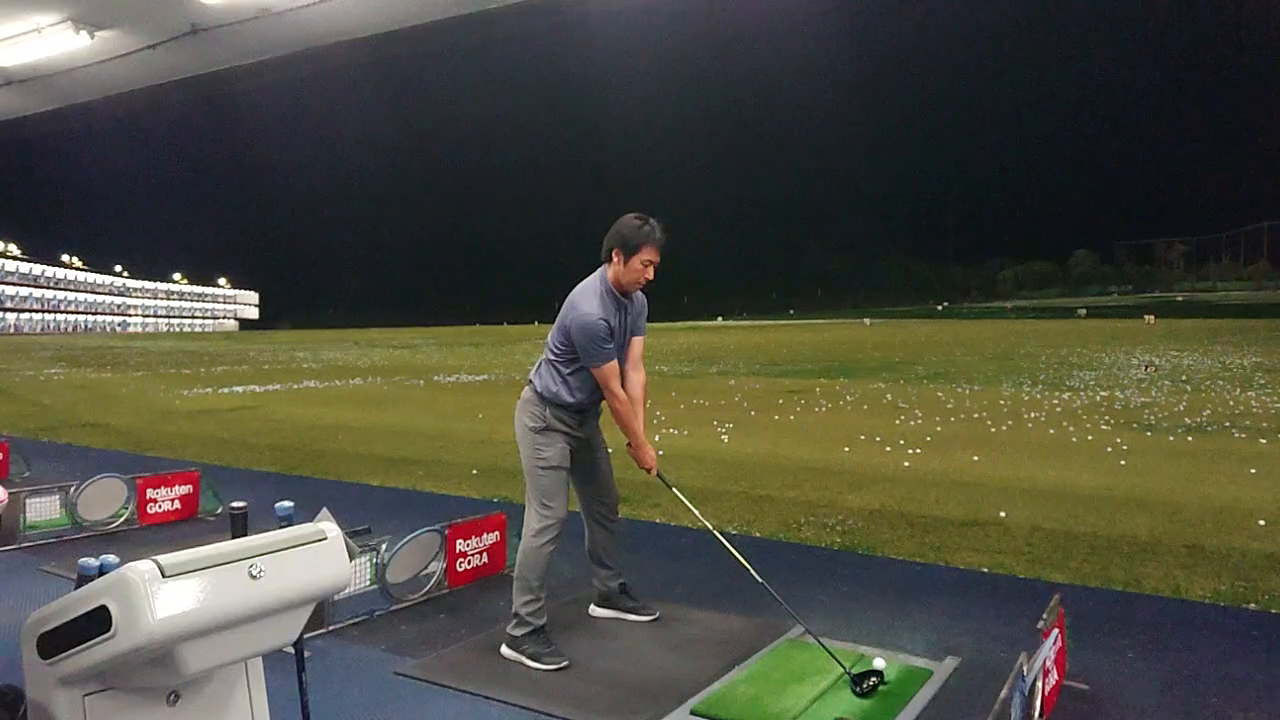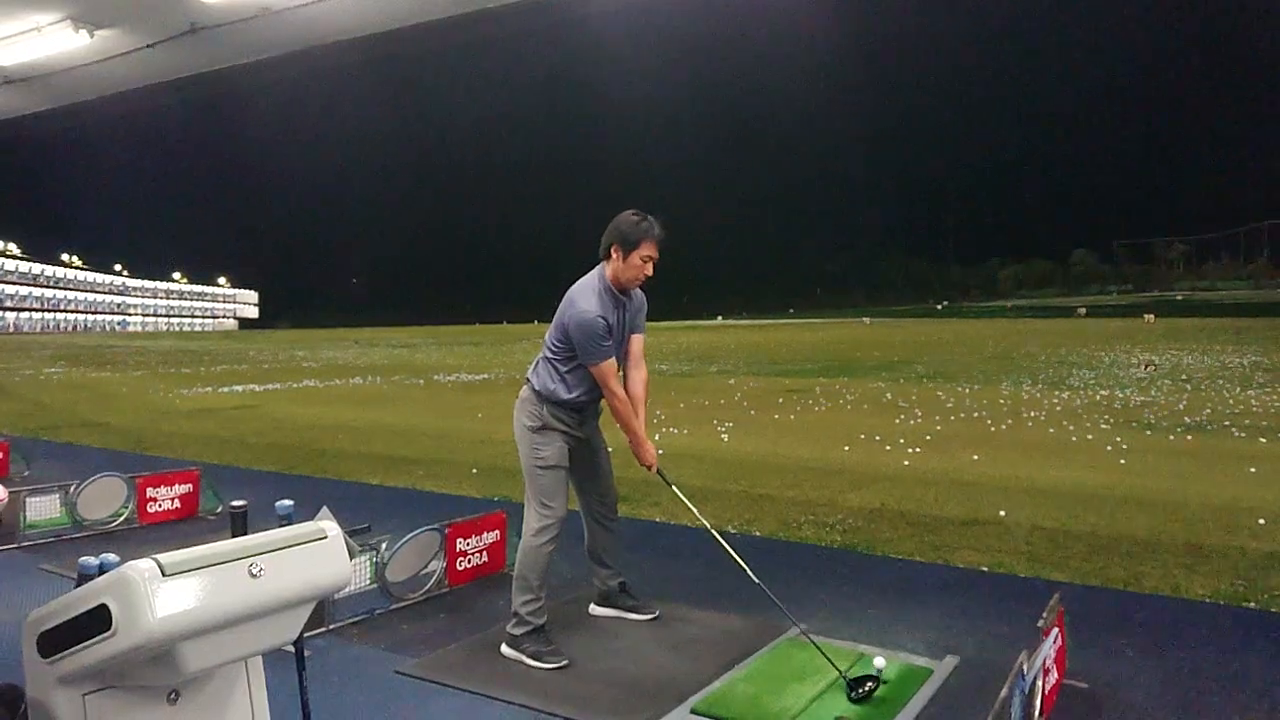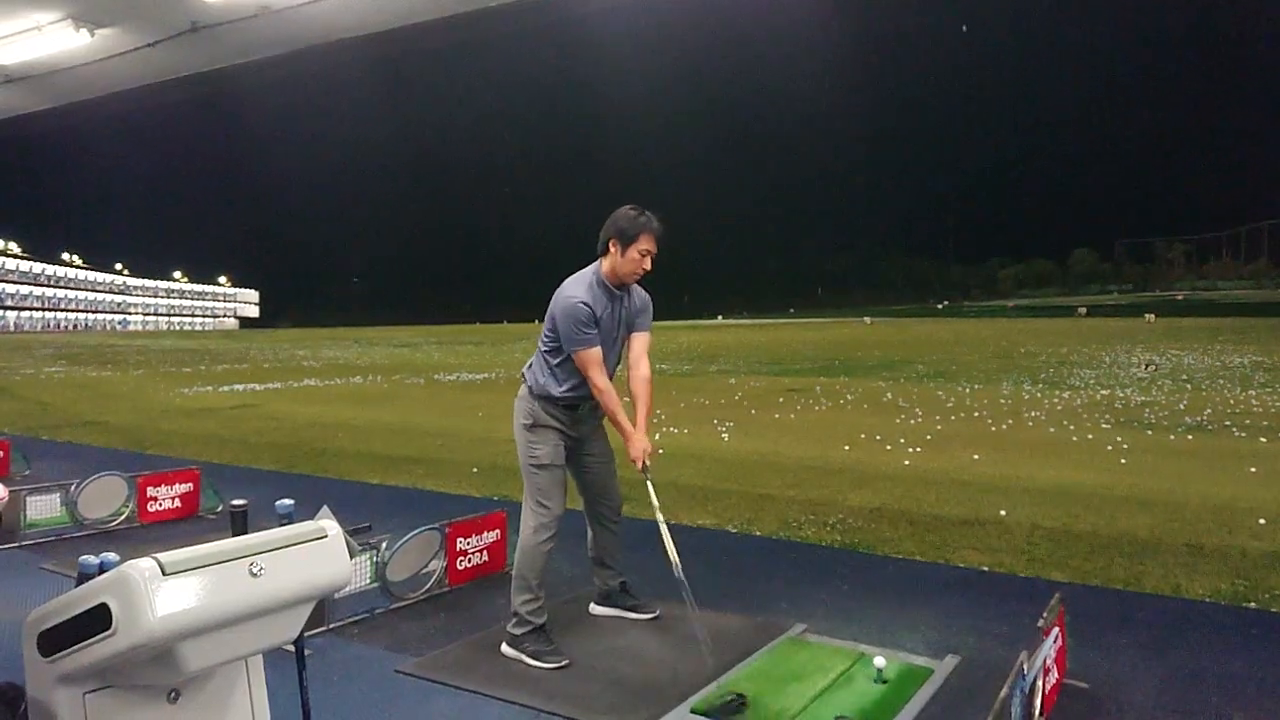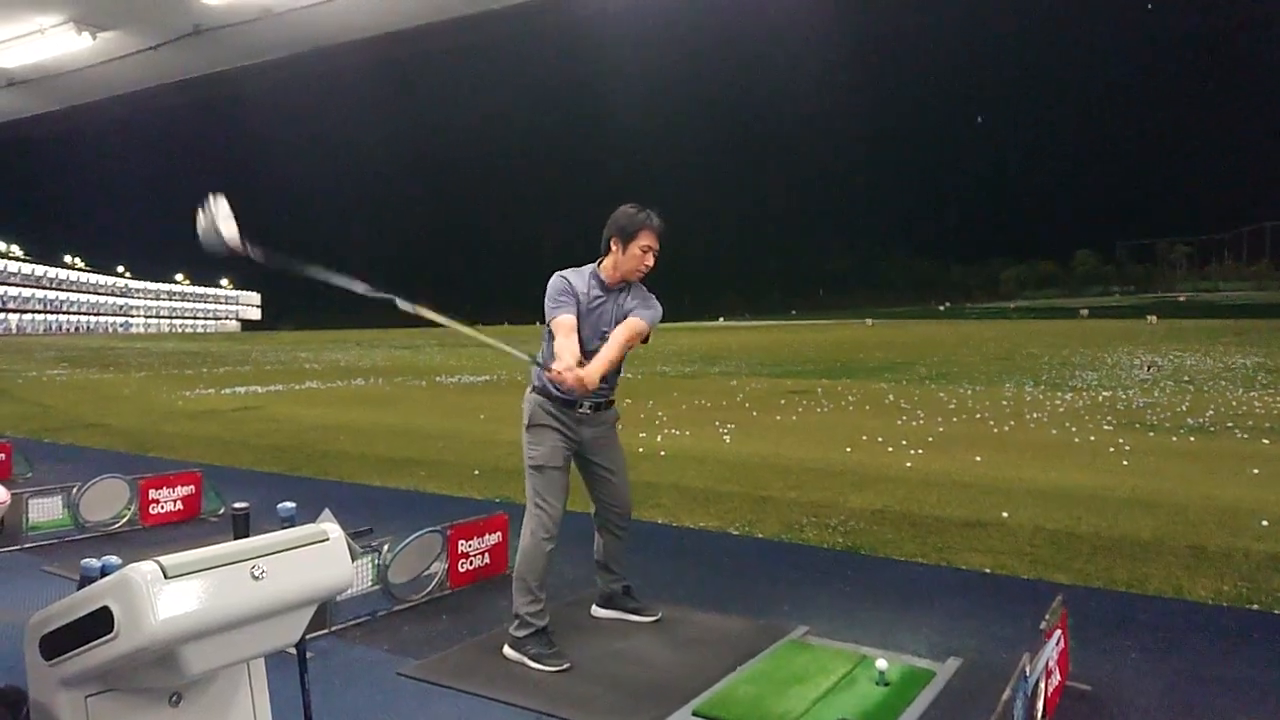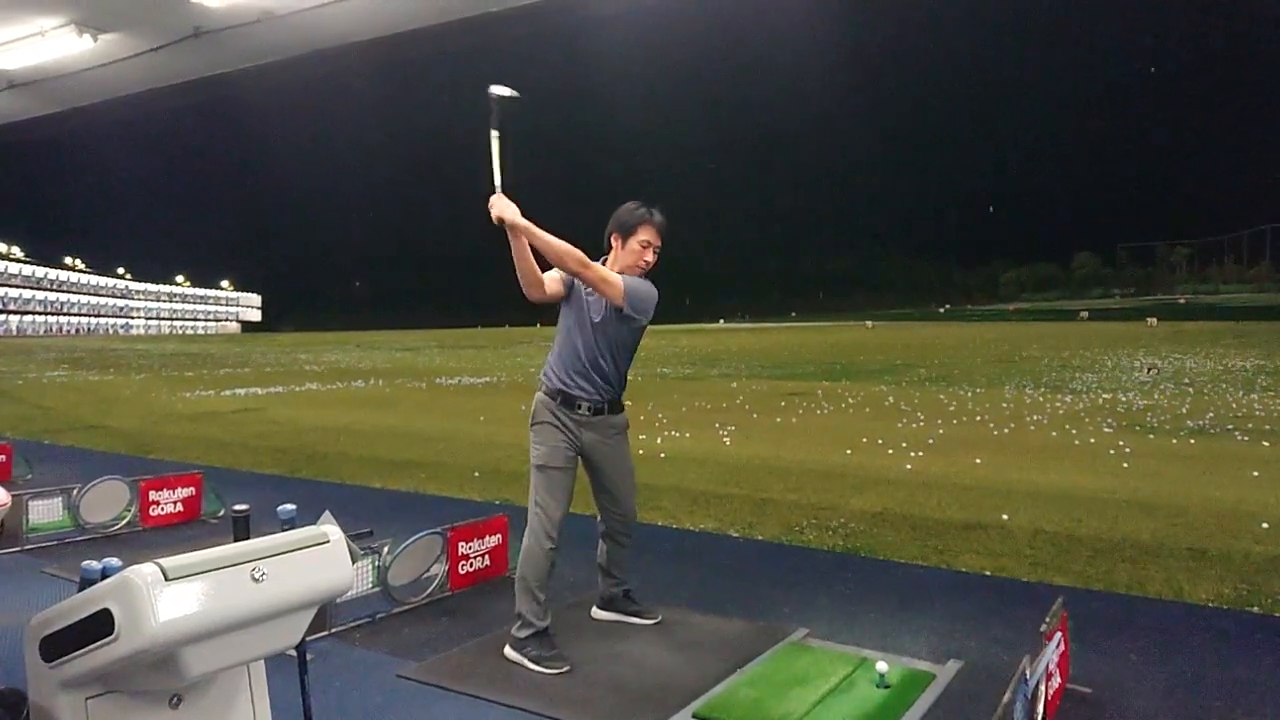
dt=0.7s
person 1, frame 1
left shoulder: (635, 301)
right shoulder: (588, 313)
left elbow: (634, 371)
right elbow: (613, 390)
left wrist: (640, 435)
right wrist: (639, 445)
left hip: (583, 416)
right hip: (547, 417)
left knee: (603, 505)
right knee: (547, 518)
left ankle: (610, 594)
right ankle: (522, 632)
person 1, frame 2
left shoulder: (635, 299)
right shoulder: (586, 310)
left elbow: (635, 369)
right elbow: (612, 388)
left wrist: (642, 432)
right wrist: (640, 443)
left hip: (582, 414)
right hip: (545, 415)
left knee: (603, 504)
right knee: (547, 518)
left ankle: (609, 593)
right ankle: (522, 631)
person 1, frame 3
left shoulder: (639, 300)
right shoulder: (575, 299)
left elbow: (639, 365)
right elbow: (596, 377)
left wrist: (642, 430)
right wrist: (627, 434)
left hip: (585, 413)
right hip: (544, 412)
left knee: (607, 505)
right knee: (544, 517)
left ankle: (610, 592)
right ankle: (523, 630)
person 1, frame 4
left shoulder: (646, 305)
right shoulder: (566, 282)
left elbow: (621, 338)
right elbow: (564, 337)
left wrist: (590, 375)
right wrist: (567, 368)
left hip: (599, 414)
right hip: (550, 410)
left knee: (617, 508)
right knee: (544, 519)
left ankle: (612, 595)
right ankle: (525, 632)
person 1, frame 5
left shoulder: (644, 294)
right shoulder: (572, 279)
left elbow: (583, 268)
right elbow: (539, 290)
left wrist: (523, 225)
right wrist: (514, 234)
left hip: (607, 419)
right hip: (557, 412)
left knee: (621, 515)
right knee: (546, 522)
left ankle: (612, 597)
right ankle: (526, 634)
